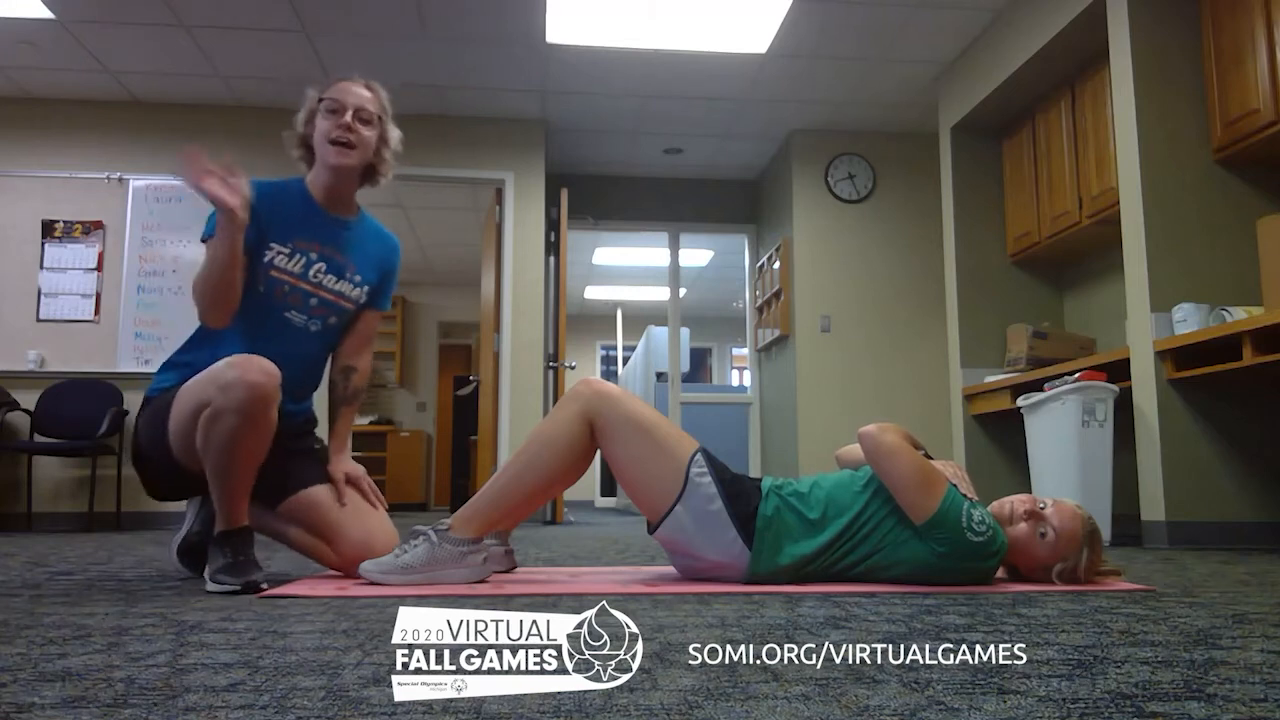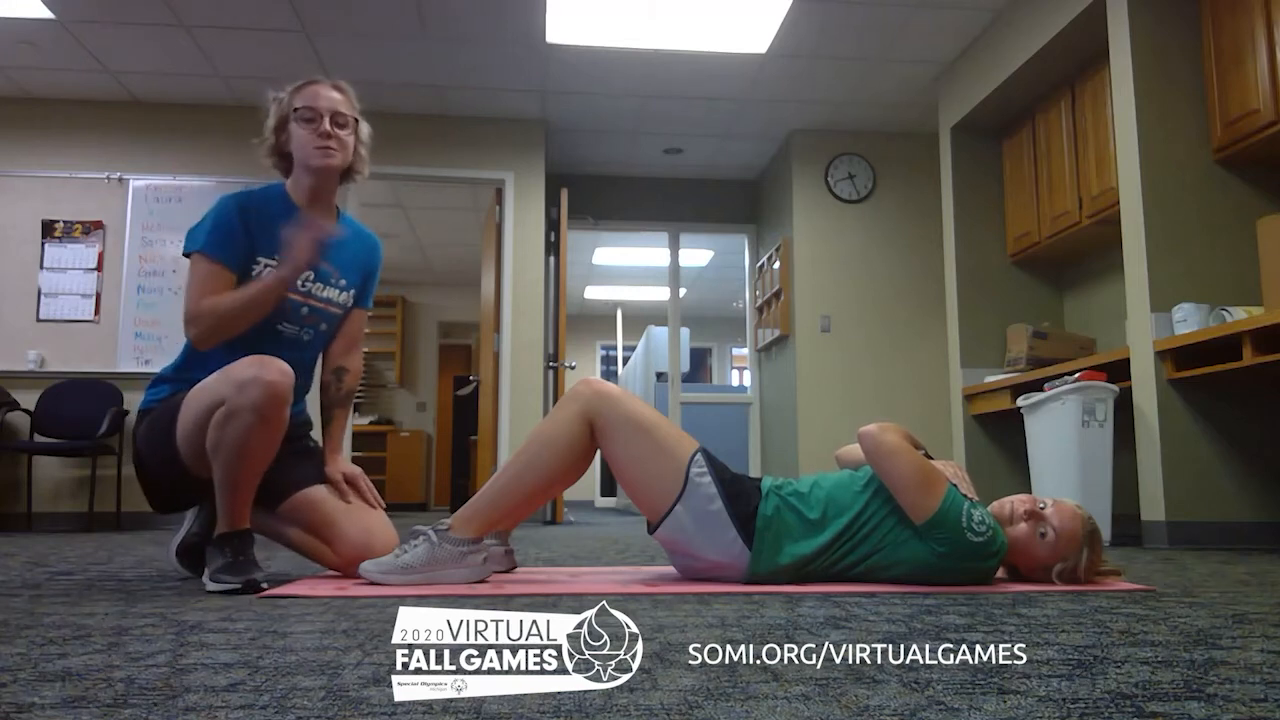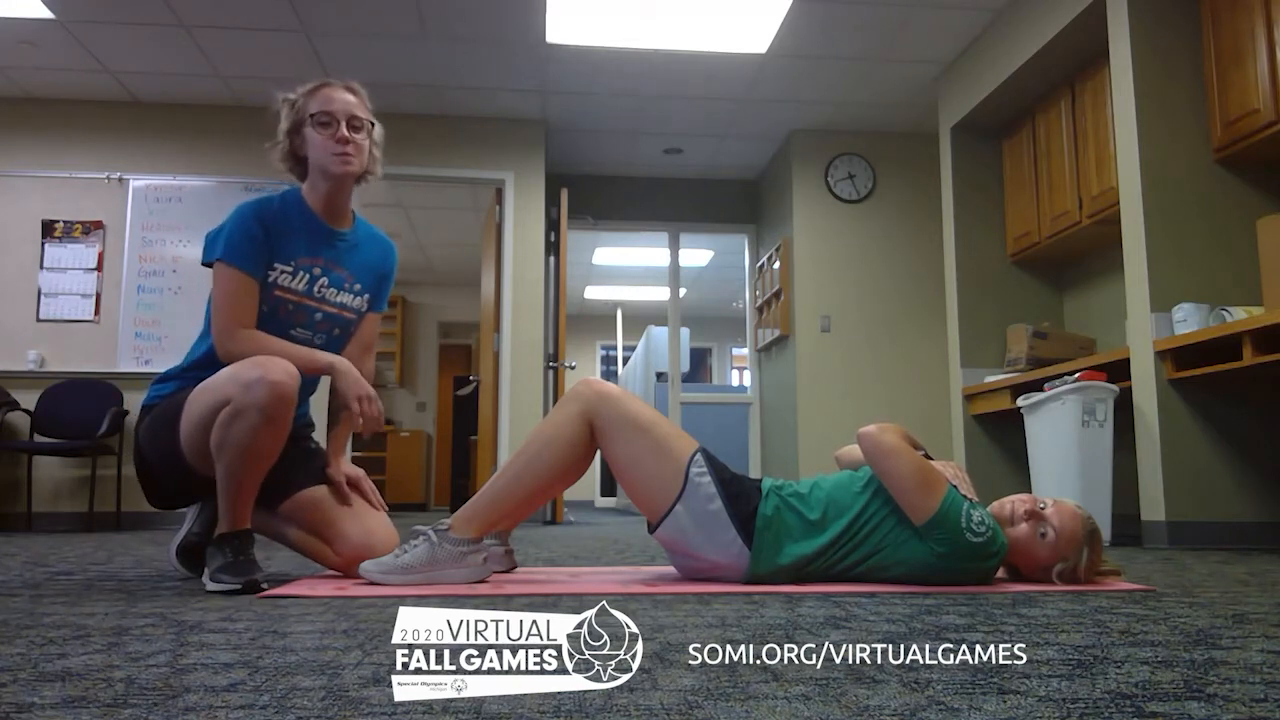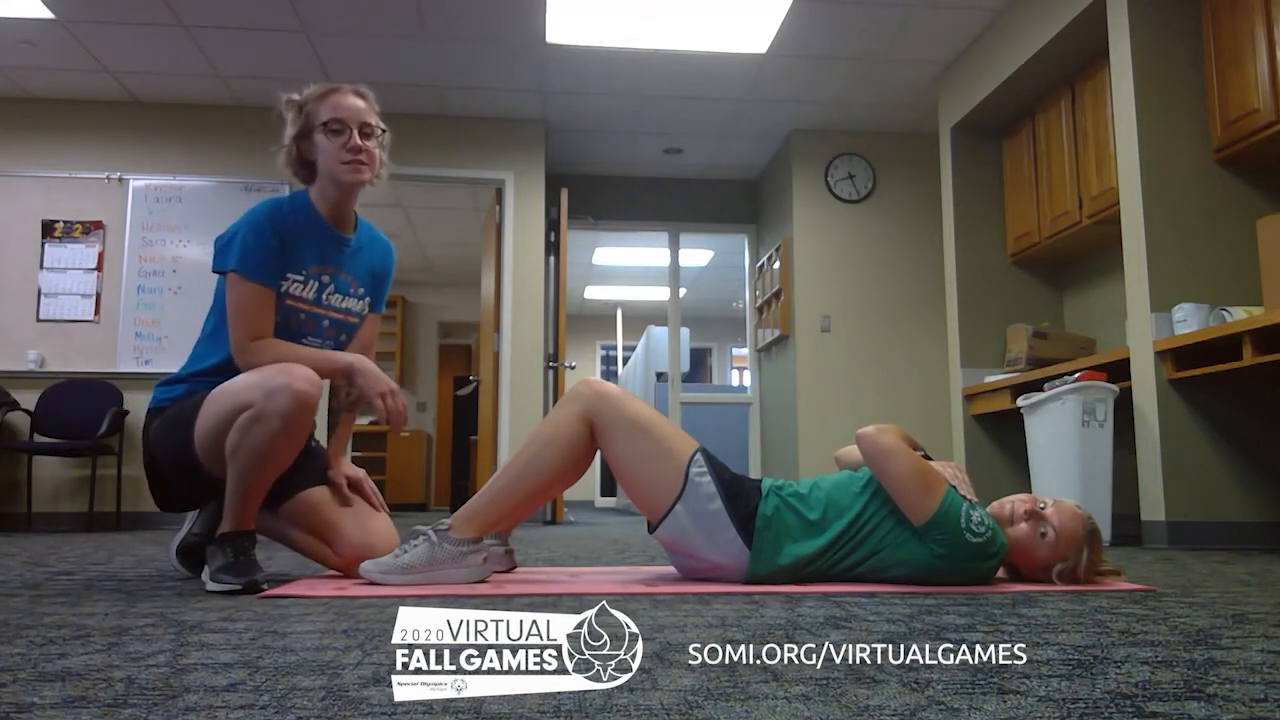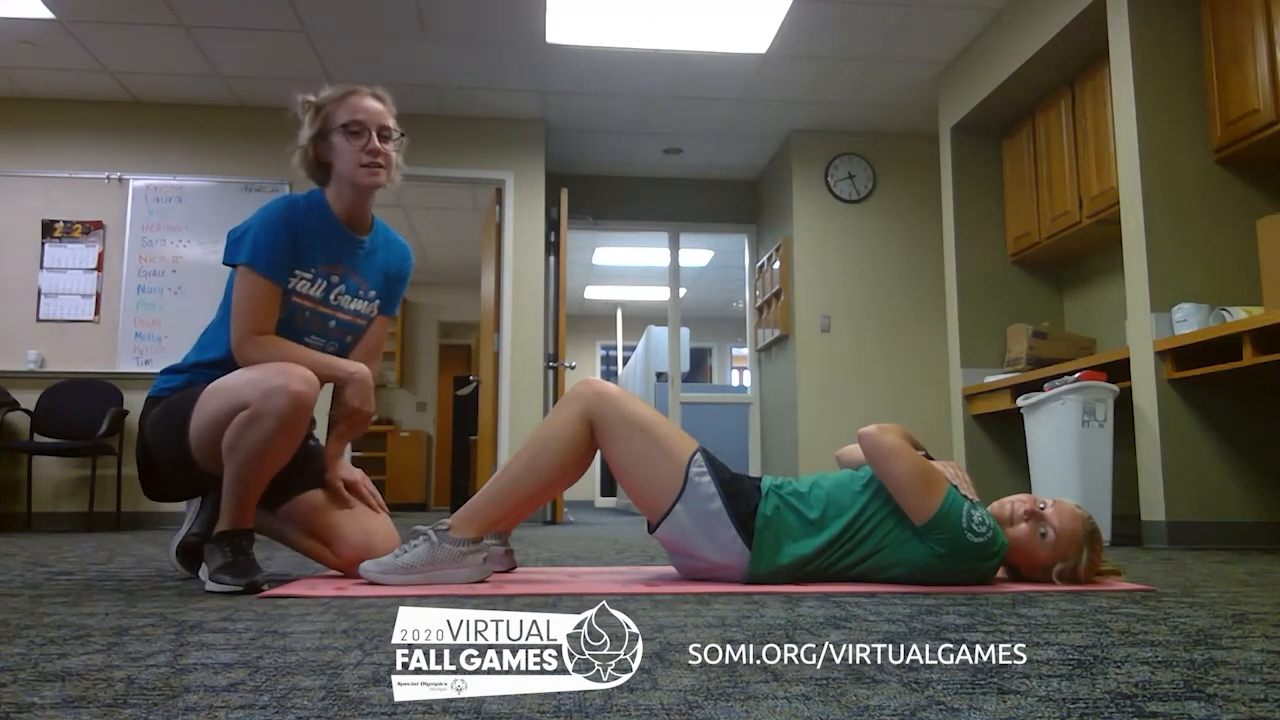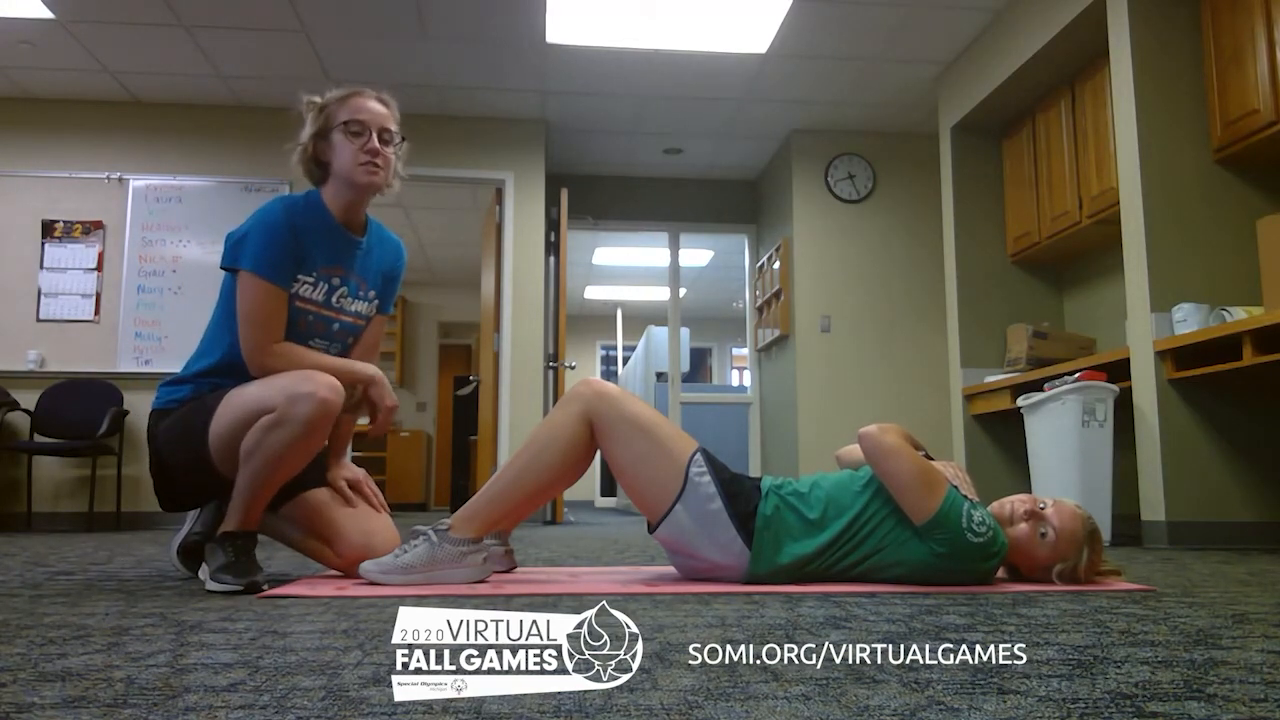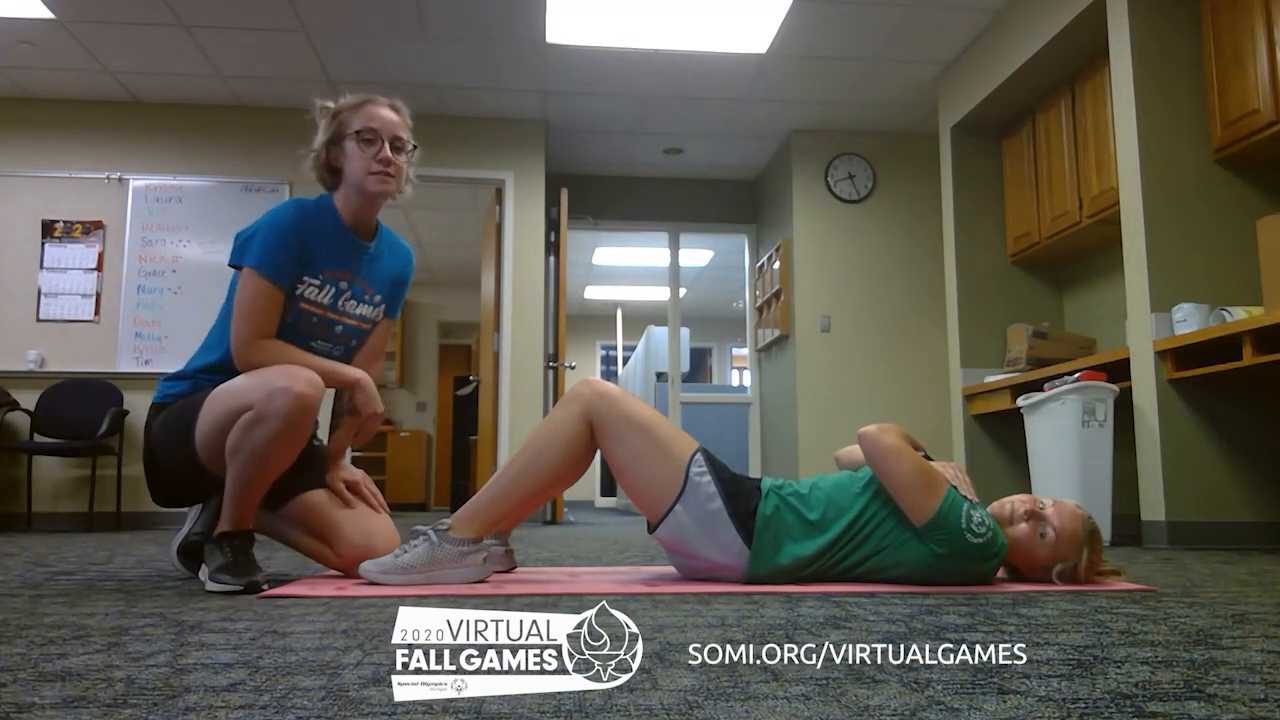
dt=0.7s
person 1, frame 1
left shoulder: (971, 539)
right shoulder: (968, 529)
left elbow: (876, 437)
right elbow: (853, 458)
left wrist: (930, 467)
right wrist: (933, 466)
left hip: (741, 530)
right hip: (746, 525)
left knee: (592, 396)
right knee: (599, 407)
left ankle: (456, 542)
right ankle: (479, 541)
person 1, frame 2
left shoulder: (970, 537)
right shoulder: (969, 536)
left elbow: (874, 437)
right elbow: (853, 459)
left wrist: (925, 462)
right wrist: (931, 465)
left hip: (740, 530)
right hip: (746, 525)
left knee: (593, 396)
right knee: (599, 409)
left ankle: (454, 542)
right ankle: (477, 540)
person 1, frame 3
left shoulder: (970, 539)
right shoulder: (968, 533)
left elbow: (874, 438)
right elbow: (852, 460)
left wrist: (925, 462)
right wrist: (931, 465)
left hip: (739, 529)
right hip: (744, 527)
left knee: (593, 397)
right knee: (601, 409)
left ankle: (454, 542)
right ankle: (476, 541)
person 1, frame 4
left shoulder: (969, 537)
right shoulder: (971, 537)
left elbow: (871, 439)
right elbow: (853, 460)
left wrist: (922, 461)
right wrist: (930, 466)
left hip: (738, 530)
right hip: (745, 530)
left knee: (592, 396)
right knee: (598, 412)
left ankle: (455, 542)
right ankle: (476, 540)
person 1, frame 5
left shoulder: (970, 538)
right shoulder: (971, 535)
left elbow: (875, 439)
right elbow: (852, 460)
left wrist: (928, 465)
right wrist: (933, 467)
left hip: (738, 529)
right hip: (744, 527)
left knee: (593, 396)
right knee: (601, 408)
left ankle: (455, 542)
right ankle: (476, 541)
person 1, frame 6
left shoulder: (971, 537)
right shoulder: (970, 533)
left elbow: (874, 438)
right elbow: (854, 459)
left wrist: (927, 464)
right wrist: (934, 465)
left hip: (739, 530)
right hip: (746, 523)
left knee: (593, 396)
right knee: (599, 408)
left ankle: (455, 541)
right ankle: (476, 540)
person 1, frame 7
left shoulder: (969, 539)
right shoulder: (966, 537)
left elbow: (873, 439)
right elbow: (849, 461)
left wrist: (929, 466)
right wrist: (932, 467)
left hip: (739, 531)
right hip: (745, 528)
left knee: (593, 397)
right knee: (602, 409)
left ankle: (454, 542)
right ankle: (477, 540)
person 2, frame 1
left shoulder: (381, 247)
right shoulder: (258, 202)
left elbow: (354, 357)
right elbow: (214, 315)
left wrist: (339, 451)
right wrist: (231, 219)
left hip: (283, 428)
right hip: (185, 408)
left knee: (373, 552)
right knee: (253, 375)
left ankle: (227, 511)
right ankle: (228, 535)
person 2, frame 2
left shoulder: (363, 247)
right shoulder: (240, 214)
left elbow: (344, 359)
right elbow: (201, 330)
left wrist: (333, 453)
right wrist: (290, 271)
left hip: (280, 433)
right hip: (182, 420)
left knee: (373, 550)
right knee: (265, 376)
left ankle: (229, 510)
right ankle: (228, 535)
person 2, frame 3
left shoulder: (378, 252)
right shoulder: (257, 219)
left elbow: (358, 365)
right elbow: (230, 339)
left wrist: (336, 456)
right wrist: (331, 363)
left hip: (282, 435)
right hip: (183, 419)
left knee: (372, 550)
right knee: (271, 378)
left ankle: (222, 510)
right ankle: (227, 536)
person 2, frame 4
left shoulder: (378, 252)
right shoulder: (267, 224)
left elbow: (357, 369)
right elbow: (249, 350)
left wrist: (336, 456)
right wrist: (351, 364)
left hip: (282, 438)
right hip: (190, 420)
left knee: (375, 551)
right knee: (295, 385)
left ankle: (228, 510)
right ankle: (228, 532)
person 2, frame 5
left shoulder: (393, 254)
right shoulder: (282, 220)
left elbow: (363, 369)
right elbow: (249, 345)
left wrist: (334, 456)
right wrist: (347, 372)
left hip: (281, 434)
right hip: (190, 409)
left knee: (374, 551)
right knee: (290, 385)
left ankle: (233, 509)
right ankle: (226, 533)
person 2, frame 6
left shoulder: (388, 252)
right shoulder: (279, 221)
left elbow: (359, 368)
right elbow: (263, 356)
left wrist: (337, 458)
right wrist: (368, 377)
left hip: (289, 437)
right hip: (194, 420)
left knee: (375, 550)
right knee: (316, 393)
left ankle: (229, 509)
right ankle: (229, 533)
person 2, frame 7
left shoulder: (397, 258)
right shoulder: (290, 223)
left elbow: (364, 372)
right elbow: (249, 350)
left wrist: (337, 458)
right wrist: (351, 379)
left hip: (282, 436)
right hip: (193, 417)
left knee: (375, 551)
right knee: (297, 388)
left ankle: (229, 510)
right ankle: (227, 534)
